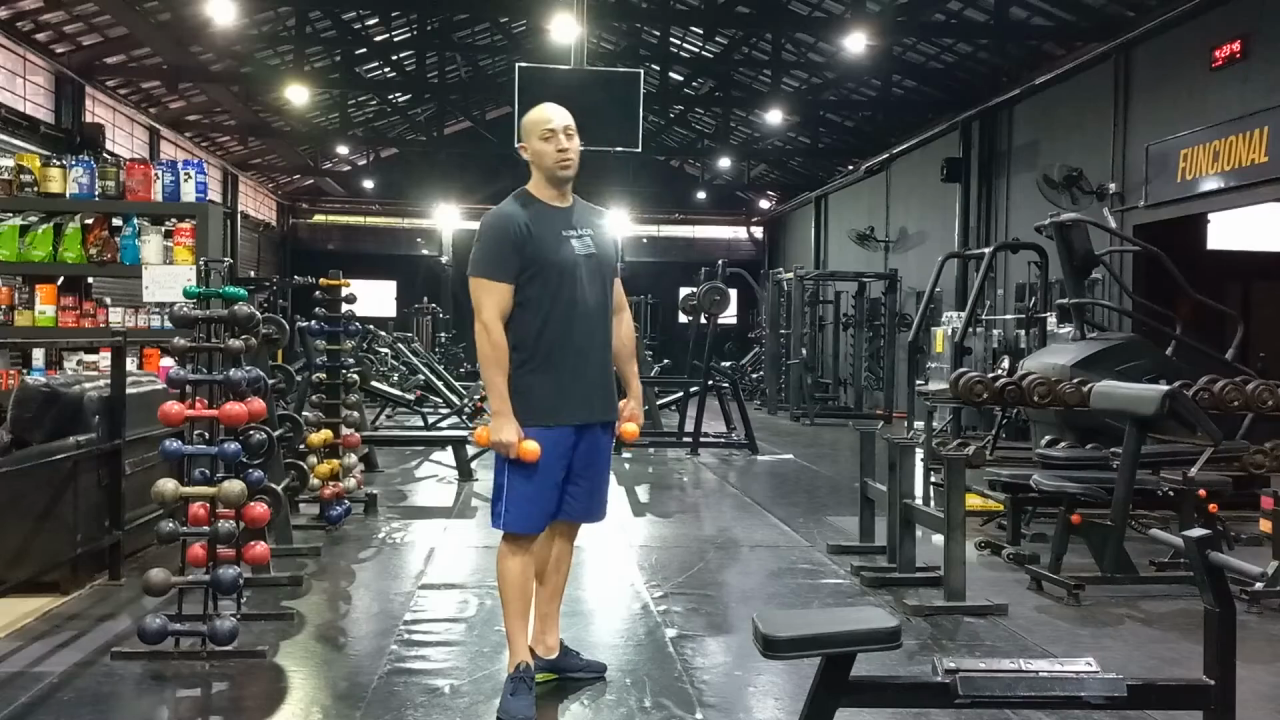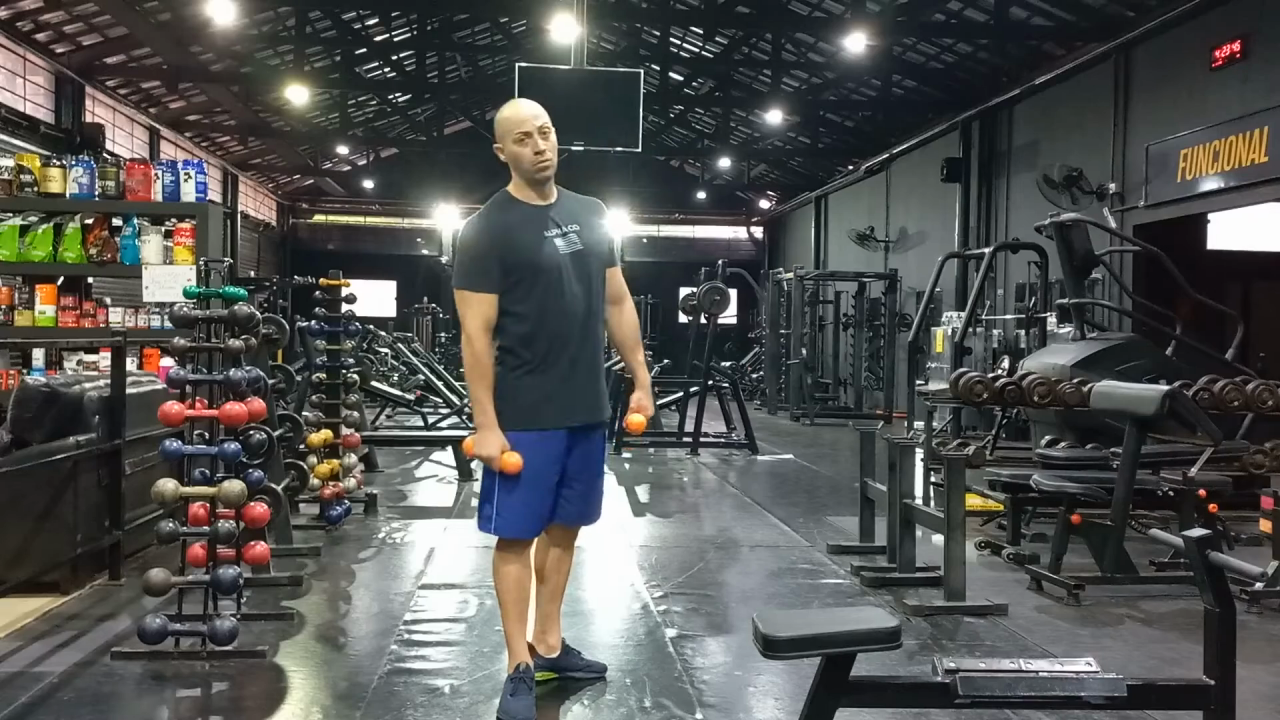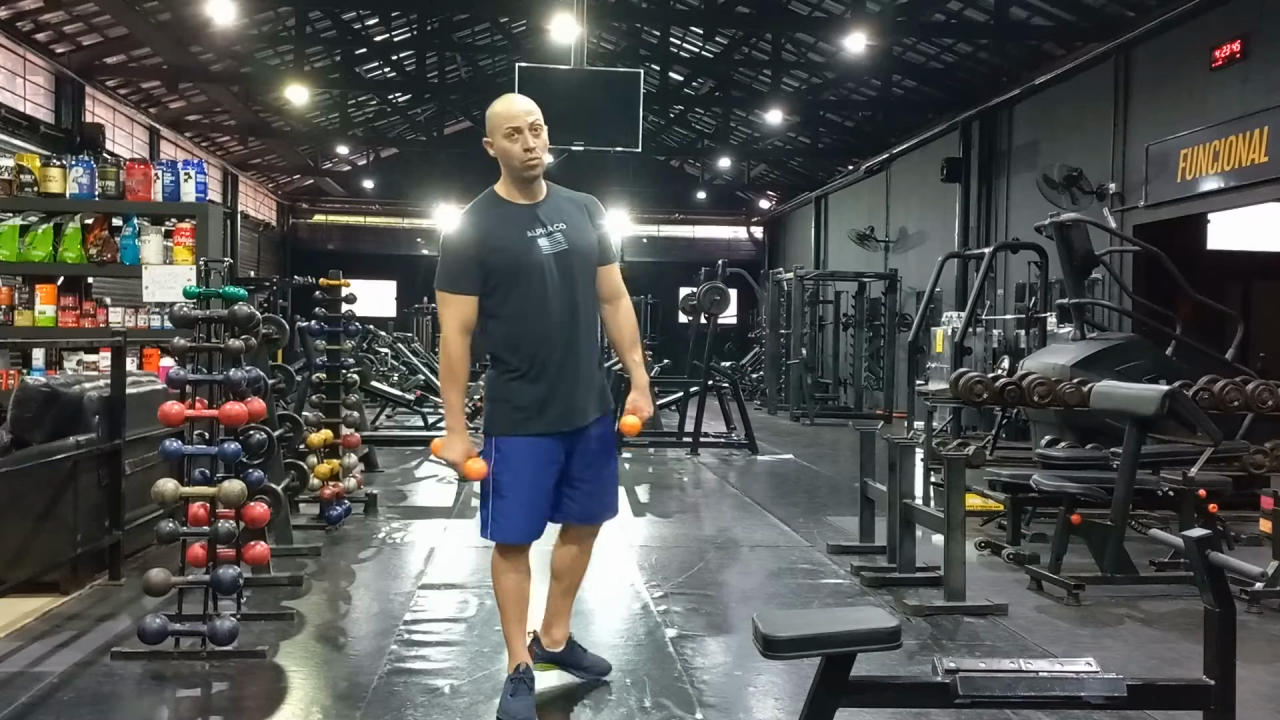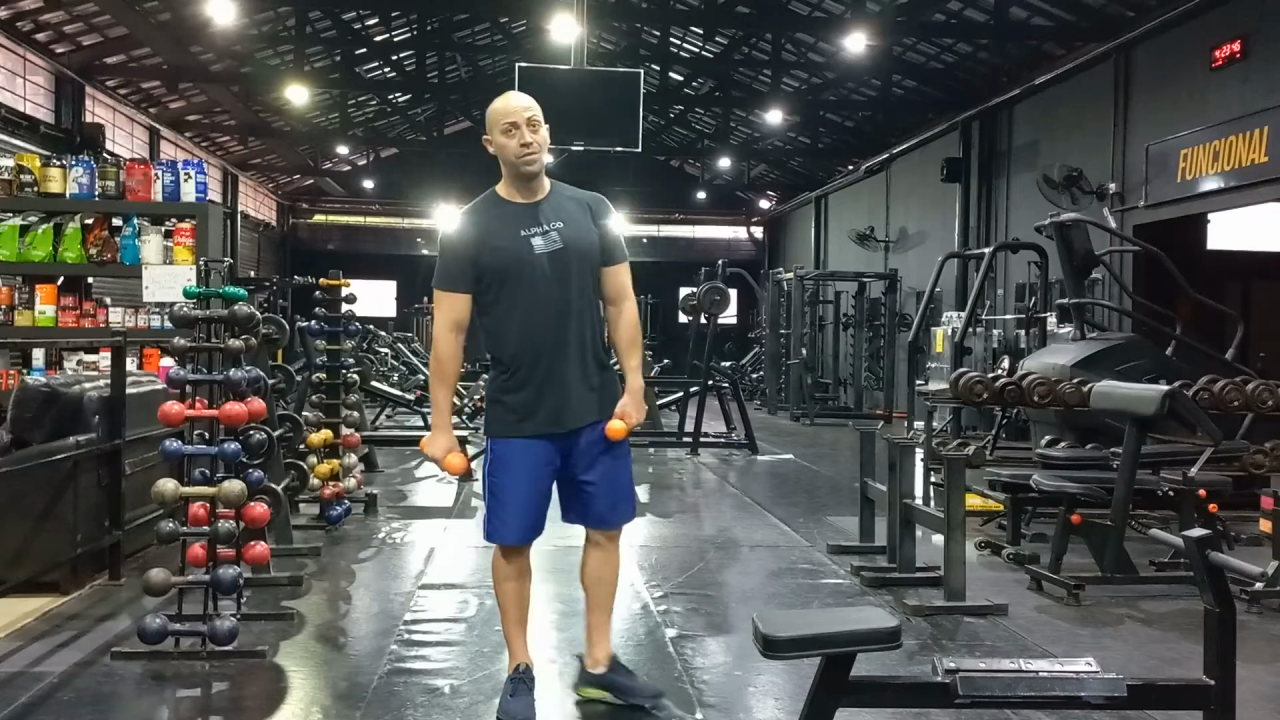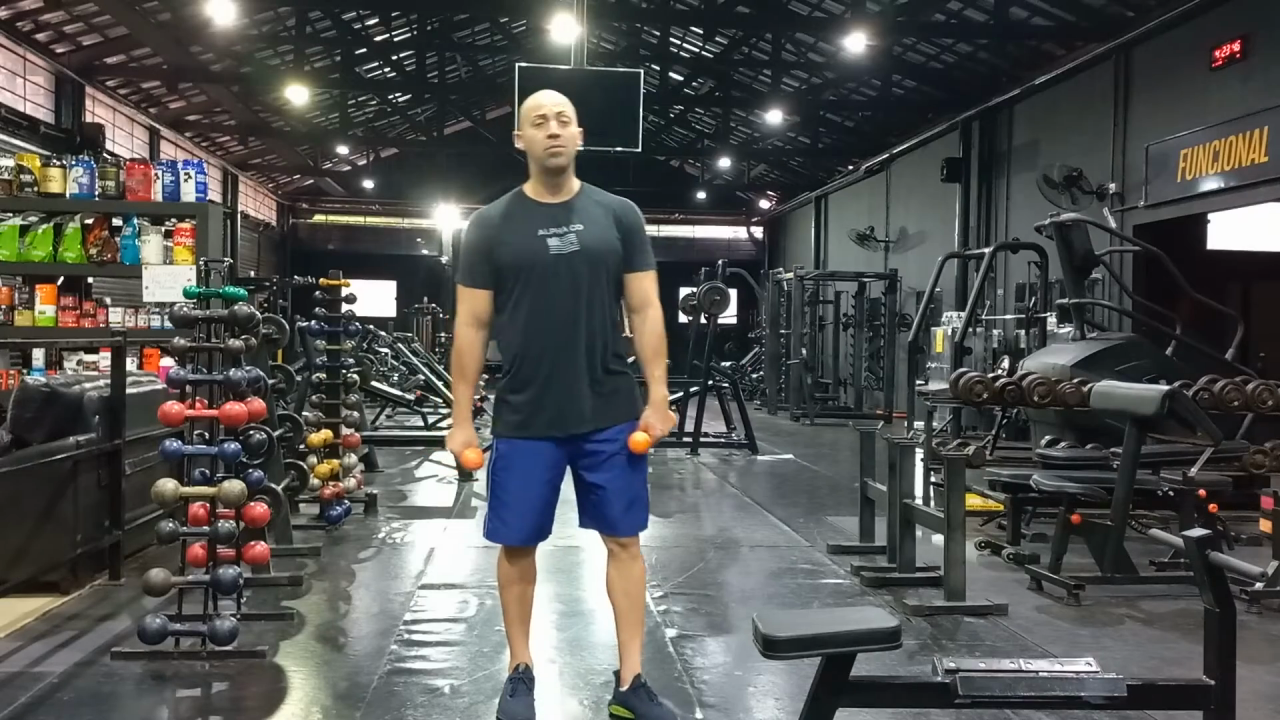
dt=0.3s
person 1, frame 1
left shoulder: (599, 223)
right shoulder: (506, 222)
left elbow: (618, 313)
right elbow: (490, 322)
left wrist: (632, 389)
right wrist: (502, 413)
left hip: (593, 408)
right hip: (535, 412)
left knee: (565, 525)
right knee: (521, 532)
left ankle: (549, 646)
right ankle: (520, 667)
person 1, frame 2
left shoulder: (590, 213)
right shoulder: (487, 229)
left elbow: (617, 302)
right elbow: (476, 332)
left wrist: (641, 379)
right wrist: (486, 424)
left hip: (587, 409)
right hip: (526, 415)
left knee: (564, 528)
right knee: (516, 536)
left ankle: (549, 645)
right ankle: (520, 668)
person 1, frame 3
left shoulder: (584, 210)
right shoulder: (473, 231)
left elbow: (614, 300)
right elbow: (456, 334)
left wrist: (638, 381)
right wrist: (455, 427)
left hip: (591, 407)
right hip: (521, 416)
left knee: (583, 523)
right knee: (513, 539)
left ankle: (554, 637)
person 1, frame 4
left shoulder: (591, 210)
right shoulder: (470, 230)
left elbow: (620, 302)
right elbow: (448, 330)
left wrist: (633, 386)
right wrist: (441, 424)
left hip: (594, 407)
right hip: (519, 417)
left knee: (605, 529)
right knee: (512, 542)
left ankle: (598, 663)
person 1, frame 5
left shoulder: (619, 215)
right shoulder: (491, 226)
left elbow: (645, 311)
right elbow: (471, 325)
left wrist: (658, 398)
right wrist: (462, 417)
left hip: (610, 412)
right hip: (525, 418)
left knee: (624, 538)
right knee: (517, 544)
